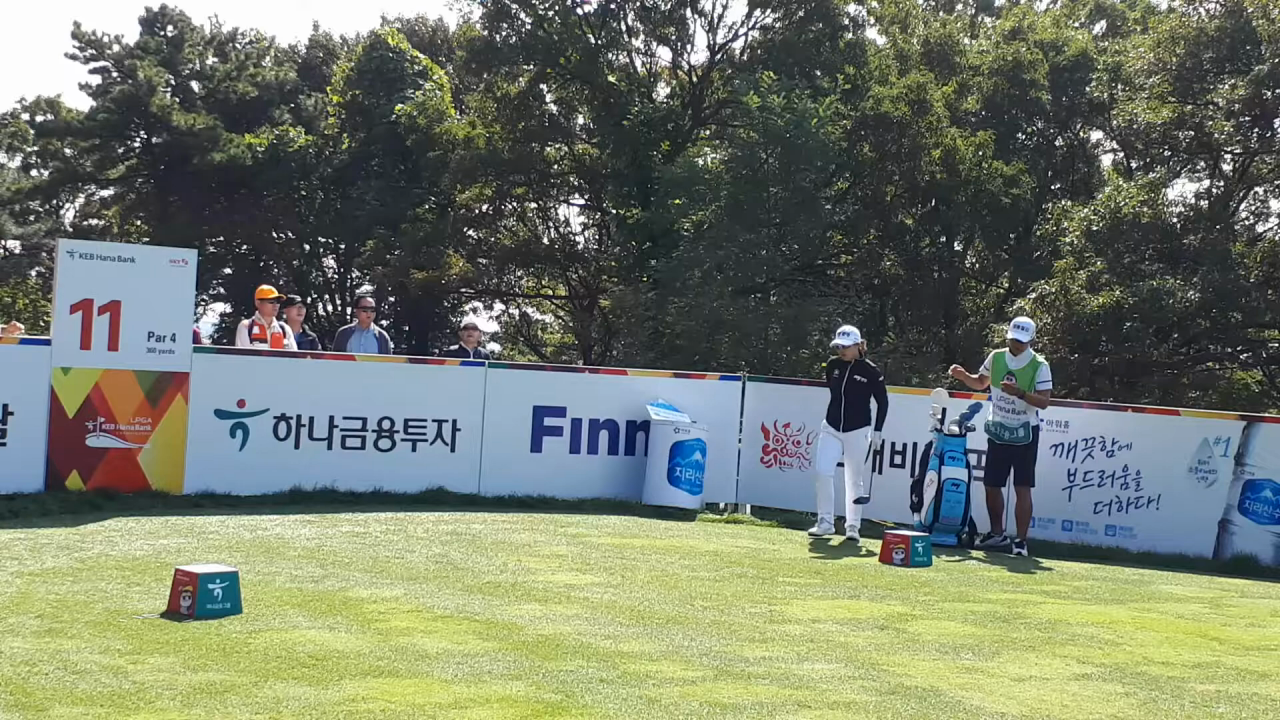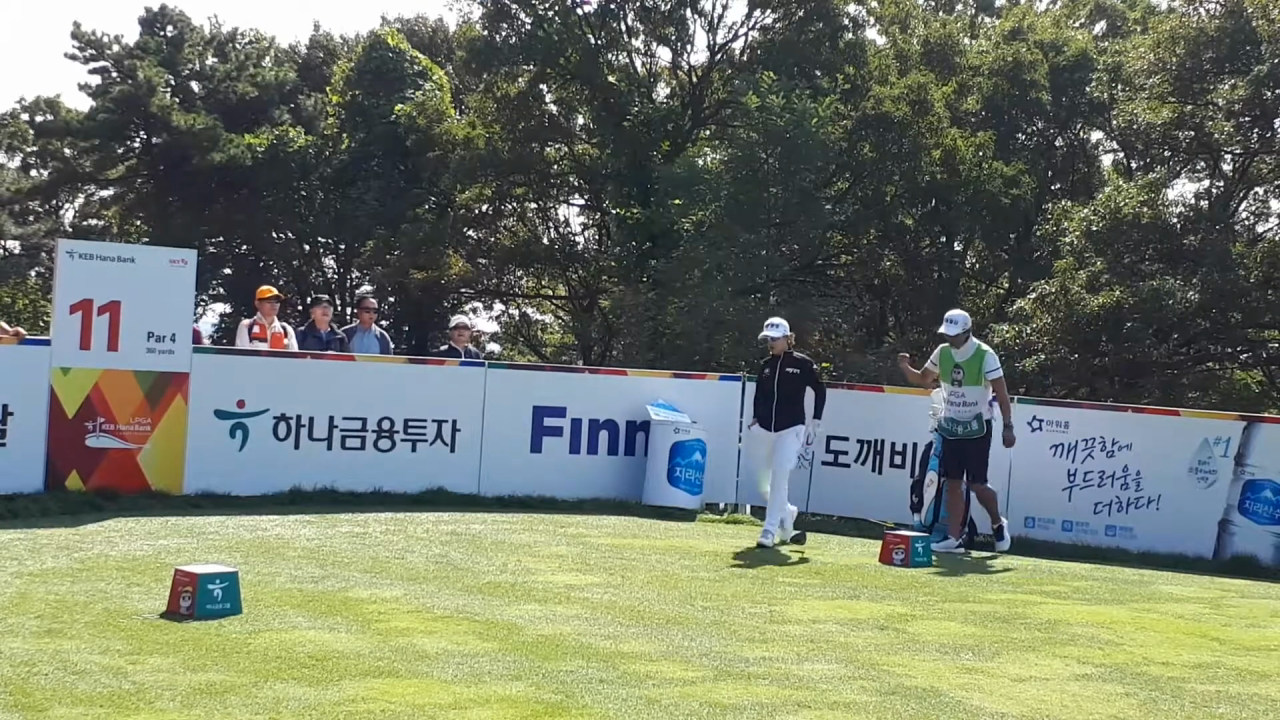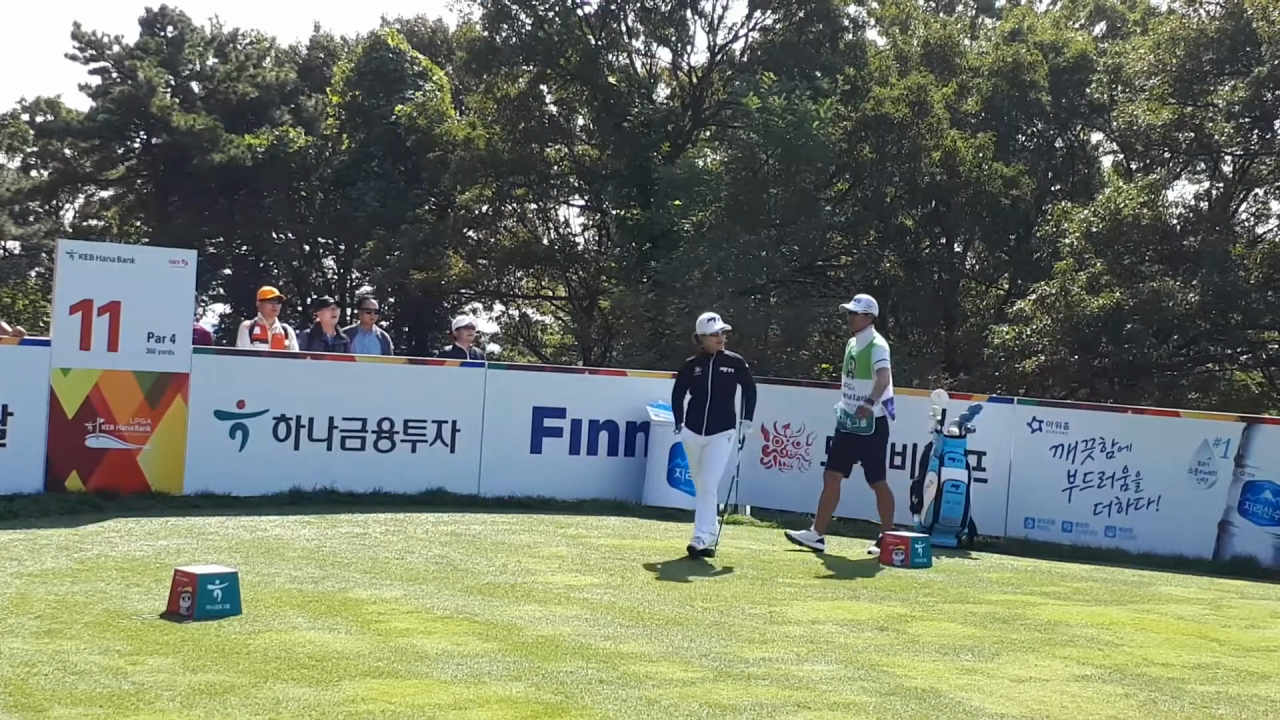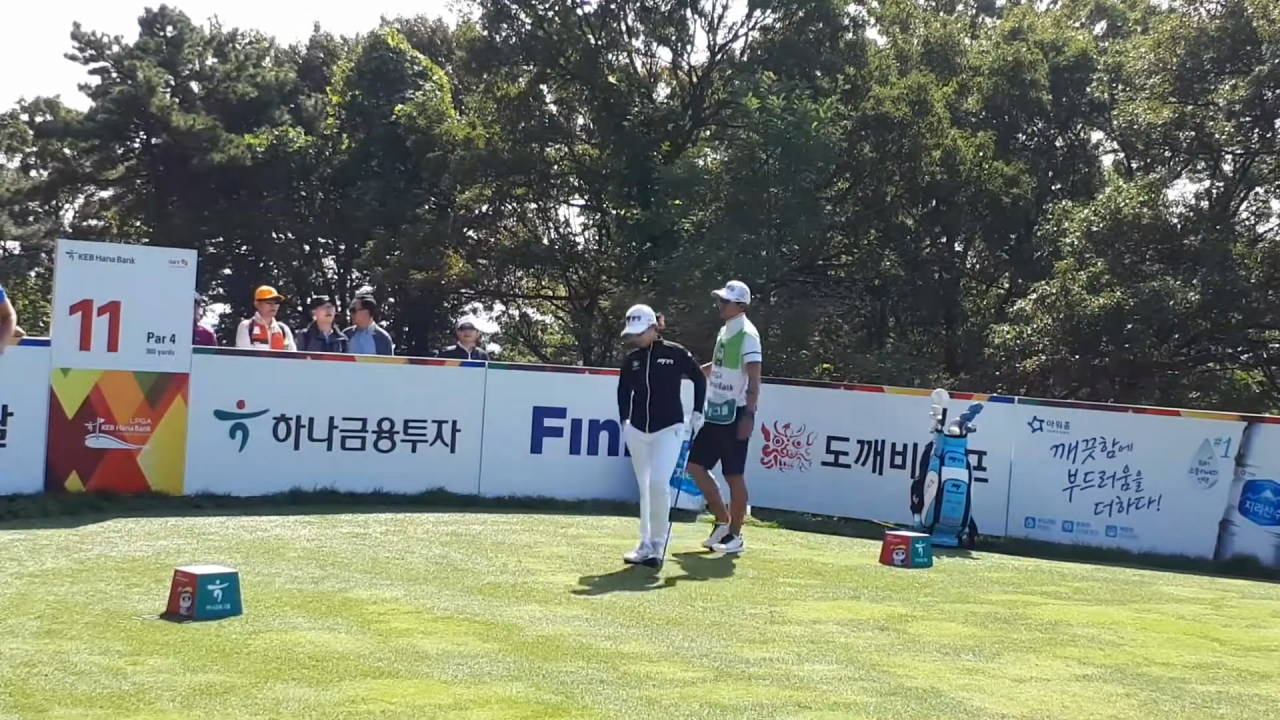
dt=1s
person 1, frame 1
left shoulder: (1039, 366)
right shoulder: (996, 358)
left elbow: (1044, 402)
right elbow: (980, 383)
left wrist: (1020, 393)
right wrist: (963, 376)
left hip: (1024, 434)
right hip: (998, 432)
left knee: (1022, 488)
right knee: (991, 486)
left ankle: (1020, 539)
right ankle: (997, 533)
person 1, frame 2
left shoulder: (984, 355)
right shoulder: (941, 353)
left elbow: (1001, 392)
right elbow: (922, 380)
left wrist: (1007, 427)
right wrist: (905, 367)
left hip: (977, 428)
right hip: (950, 427)
left knee: (977, 485)
right knee: (951, 483)
left ankle: (998, 524)
right ankle: (954, 538)
person 1, frame 3
left shoulder: (877, 346)
right shoulder: (851, 344)
left elbow: (883, 379)
left wrist: (870, 403)
left hip: (872, 425)
right hip: (847, 423)
left knee: (877, 482)
right knee: (831, 477)
left ankle: (887, 537)
right ankle: (816, 534)
person 1, frame 4
left shoulder: (747, 335)
right shoulder: (724, 331)
left elbow: (754, 379)
left wrist: (747, 416)
left hip: (736, 414)
right hip: (716, 413)
left knee: (734, 477)
right knee: (695, 467)
left ankle: (735, 536)
right ankle: (723, 521)
person 2, frame 1
left shoulder: (871, 372)
right shoulder: (833, 365)
left elbow: (882, 402)
left wrist: (878, 431)
left hip: (858, 431)
right hip: (831, 428)
left knee: (854, 480)
right knee: (823, 472)
left ankle: (853, 526)
right ankle: (825, 522)
person 2, frame 2
left shoulder: (803, 364)
right shoulder: (765, 366)
left elbow: (820, 391)
left wrist: (816, 420)
right wrist: (755, 419)
left hip: (790, 431)
right hip: (763, 430)
left knee: (779, 481)
right knee: (764, 482)
left ankle: (770, 532)
right ankle: (786, 512)
person 2, frame 3
left shoulder: (735, 363)
right shoulder: (691, 365)
left elbow: (750, 391)
right elbow: (678, 395)
left wrist: (747, 421)
right wrist: (679, 424)
left hip: (722, 434)
right hip: (692, 433)
left knee: (708, 487)
right knee: (700, 486)
left ankle: (701, 540)
right ankle: (710, 532)
person 2, frame 4
left shoulder: (675, 353)
right shoulder: (631, 360)
left elbow: (700, 380)
right elbow: (624, 391)
left wrist: (697, 412)
right wrist: (624, 419)
left hip: (669, 429)
right hip: (637, 431)
left knee: (658, 484)
right knee: (645, 490)
left ankle: (657, 543)
right ankle: (647, 549)
